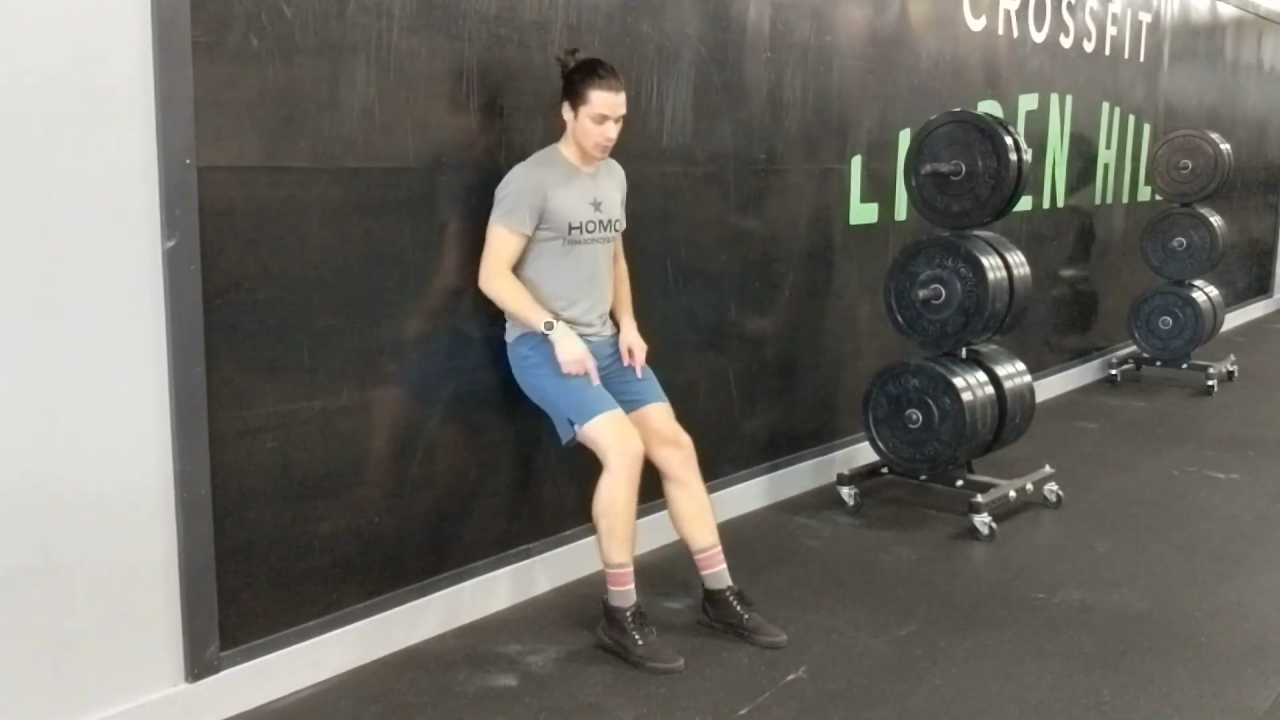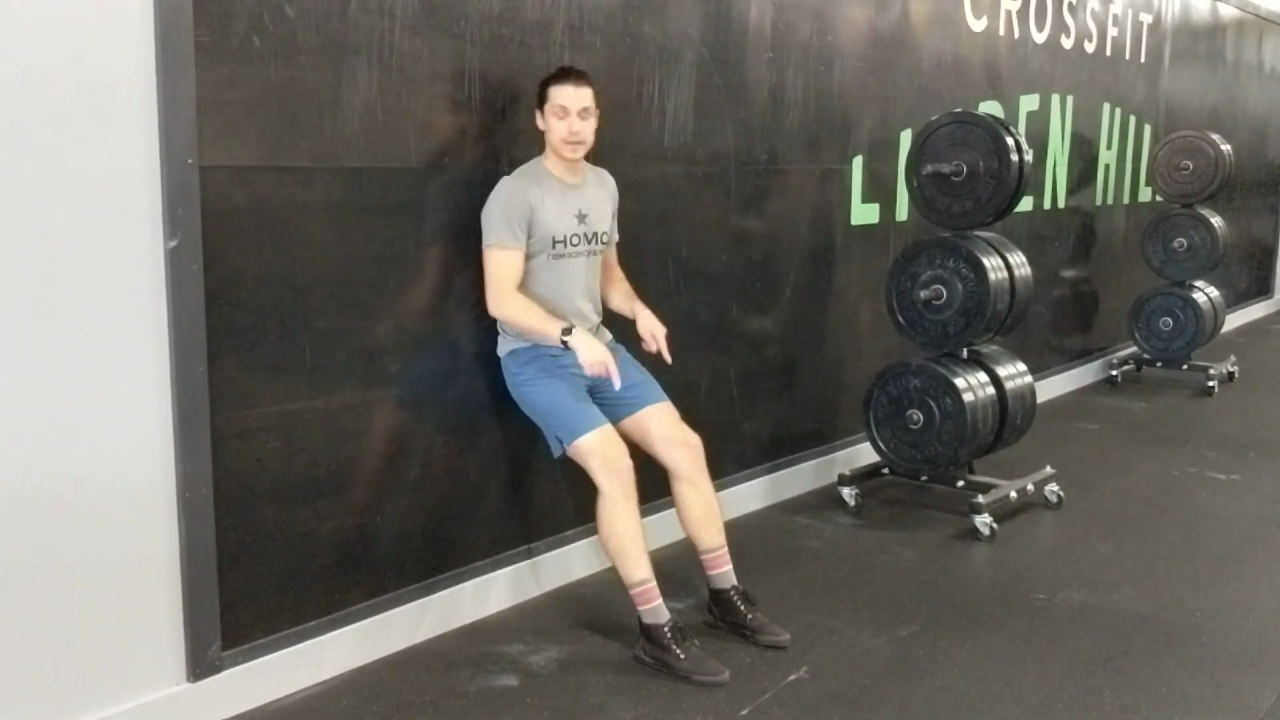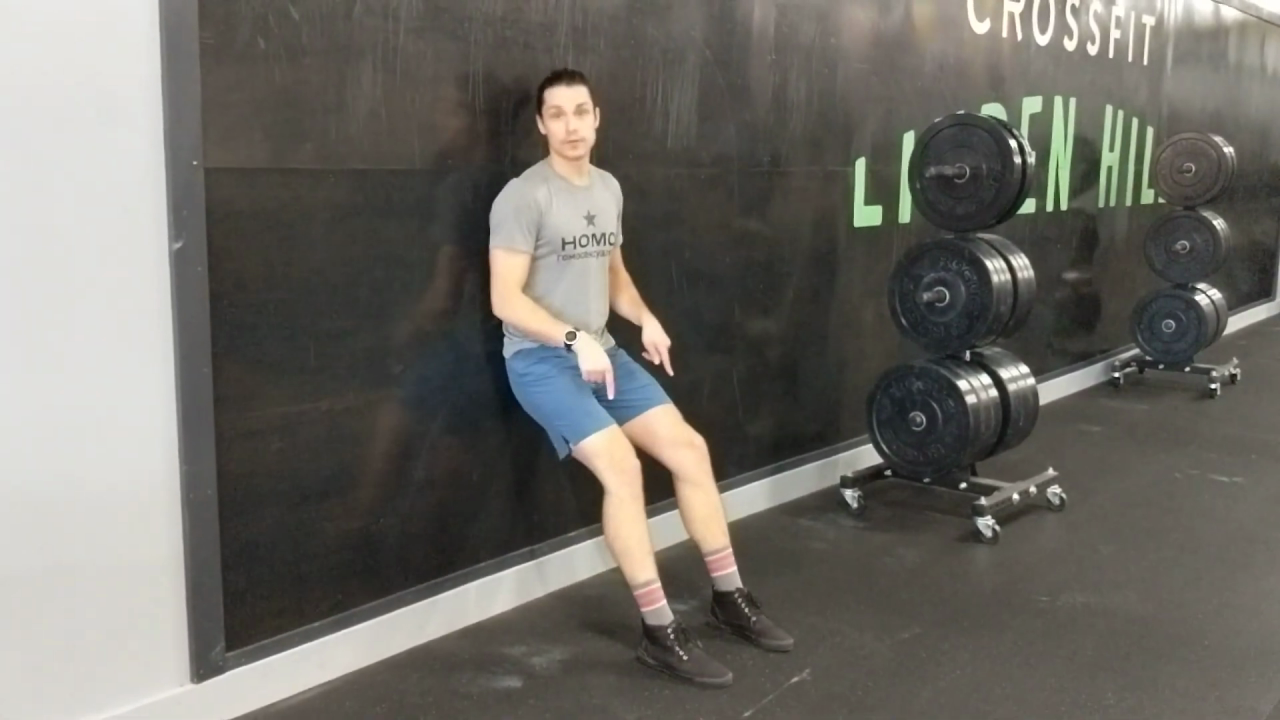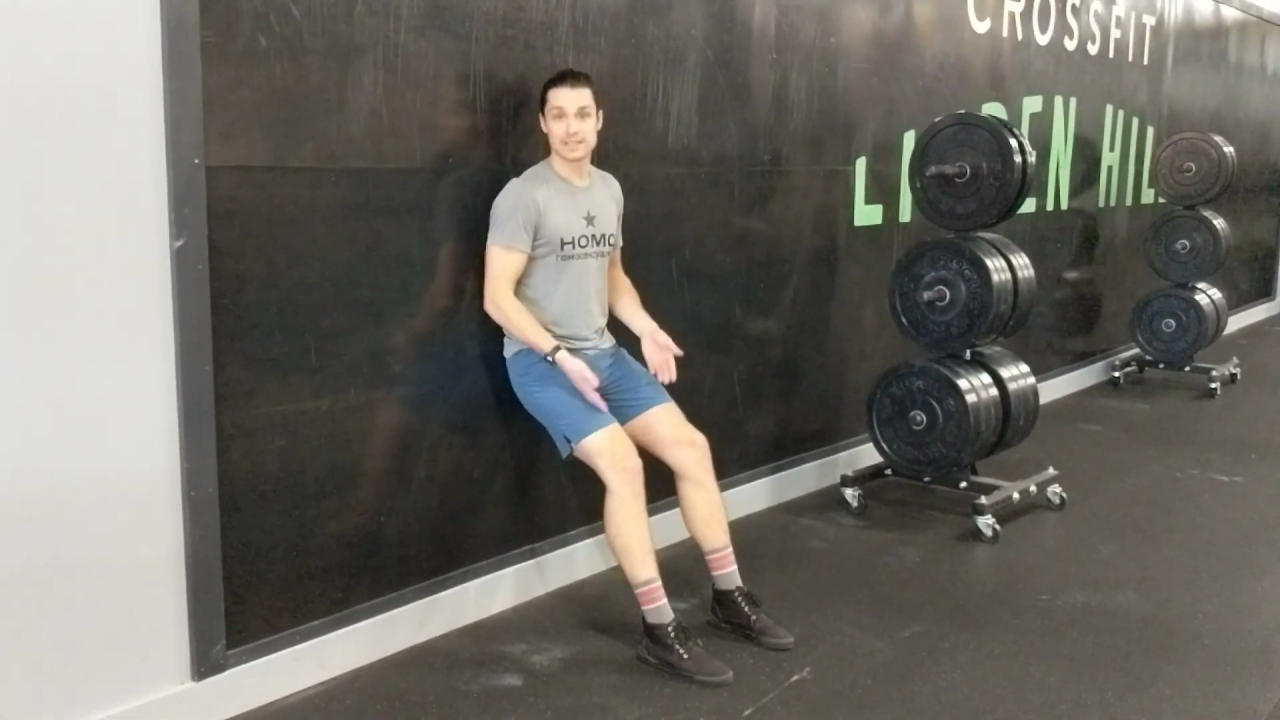
dt=0.5s
person 1, frame 1
left shoulder: (614, 176)
right shoulder: (530, 180)
right elbow: (492, 275)
left wrist: (628, 325)
right wrist: (555, 332)
left hip: (604, 343)
right hip: (544, 347)
left knee: (676, 448)
right knee: (624, 449)
left ankle: (720, 595)
right ankle: (620, 614)
person 1, frame 2
left shoulder: (604, 186)
right shoulder: (515, 194)
right elbow: (501, 298)
left wrist: (639, 311)
right wrist: (572, 336)
left hip: (599, 352)
right hip: (536, 358)
left knee: (684, 448)
right knee: (613, 465)
left ankle: (725, 596)
right ankle: (656, 631)
person 1, frame 3
left shoulder: (608, 188)
right shoulder: (523, 196)
right elbow: (506, 299)
left wrist: (645, 318)
right wrist: (574, 340)
left hip: (602, 353)
right hip: (541, 360)
left knee: (689, 448)
right knee: (621, 466)
left ankle: (729, 597)
right ankle: (659, 632)
person 1, frame 4
left shoulder: (609, 189)
right shoulder: (524, 196)
right elbow: (497, 297)
left wrist: (649, 330)
right wrist: (559, 357)
left hip: (603, 353)
right hip: (542, 362)
left knee: (691, 448)
right knee: (622, 464)
left ankle: (730, 596)
right ankle: (660, 631)
